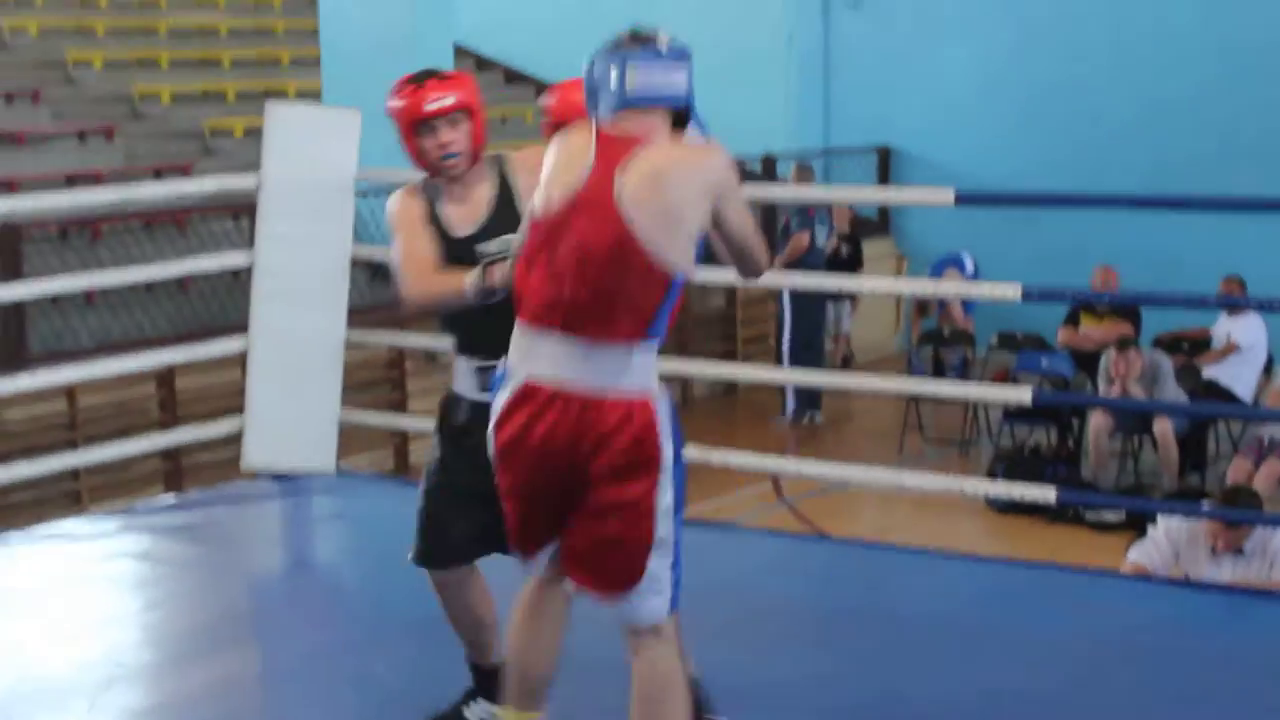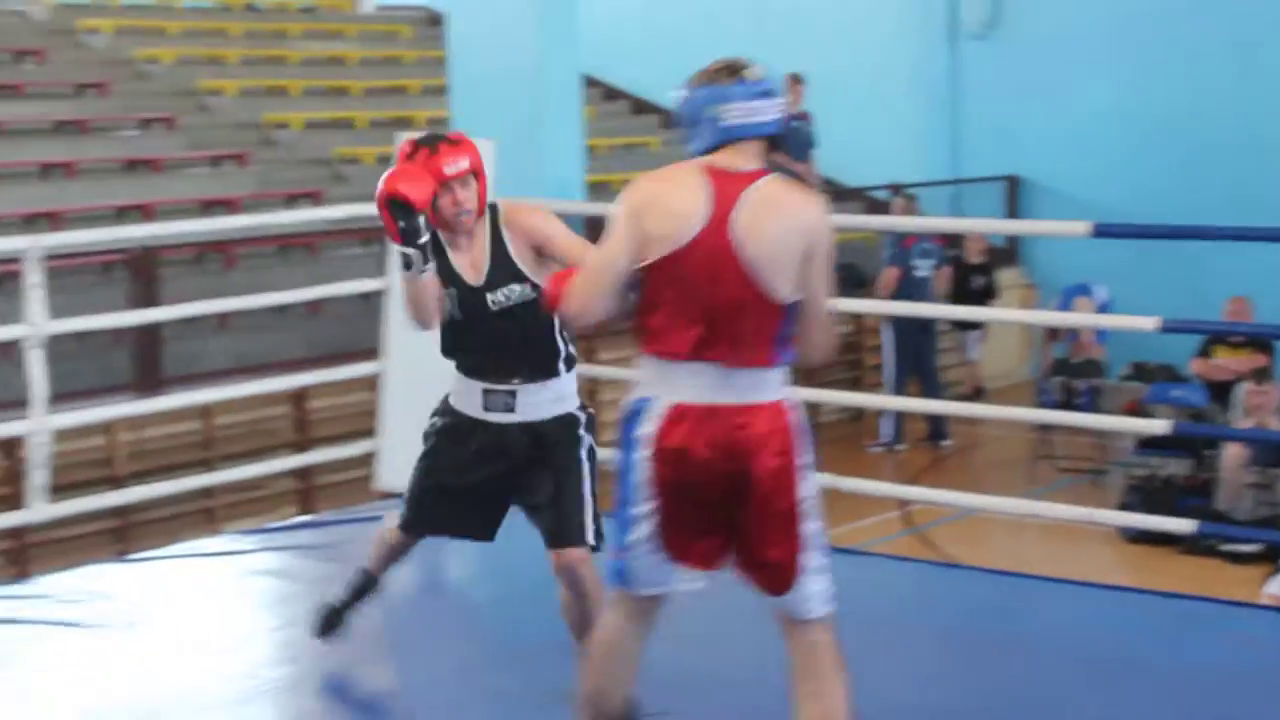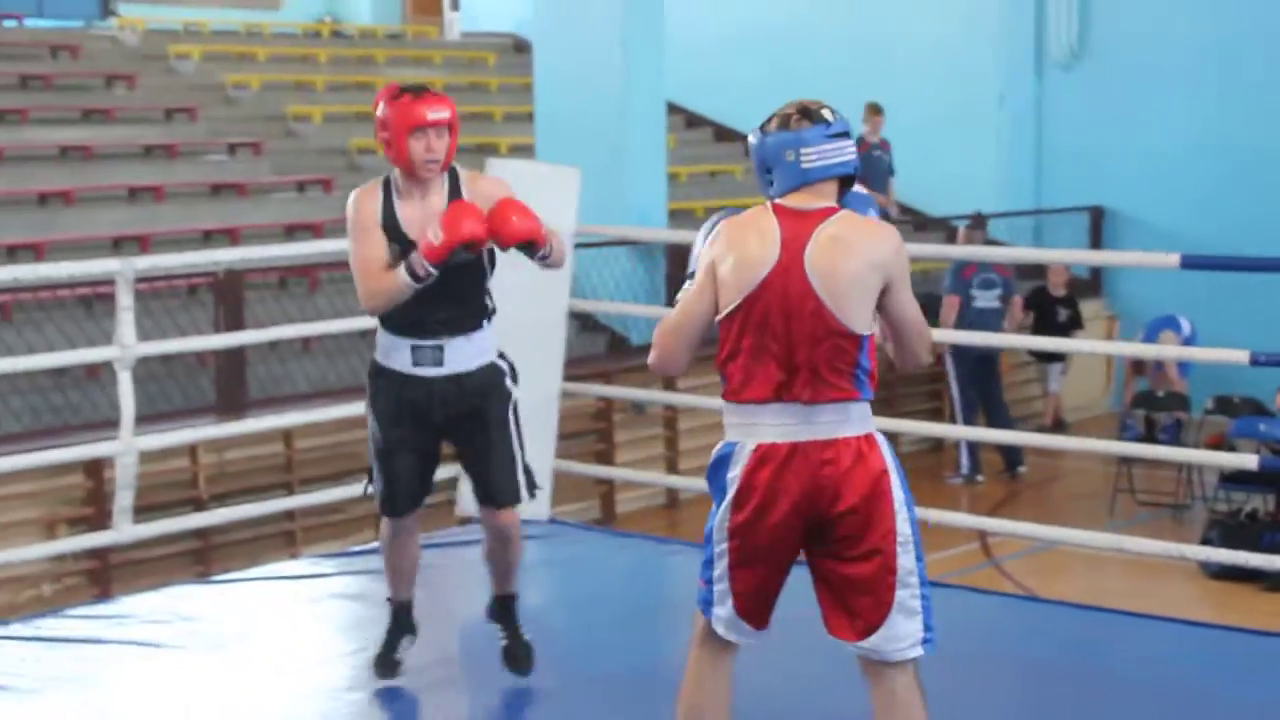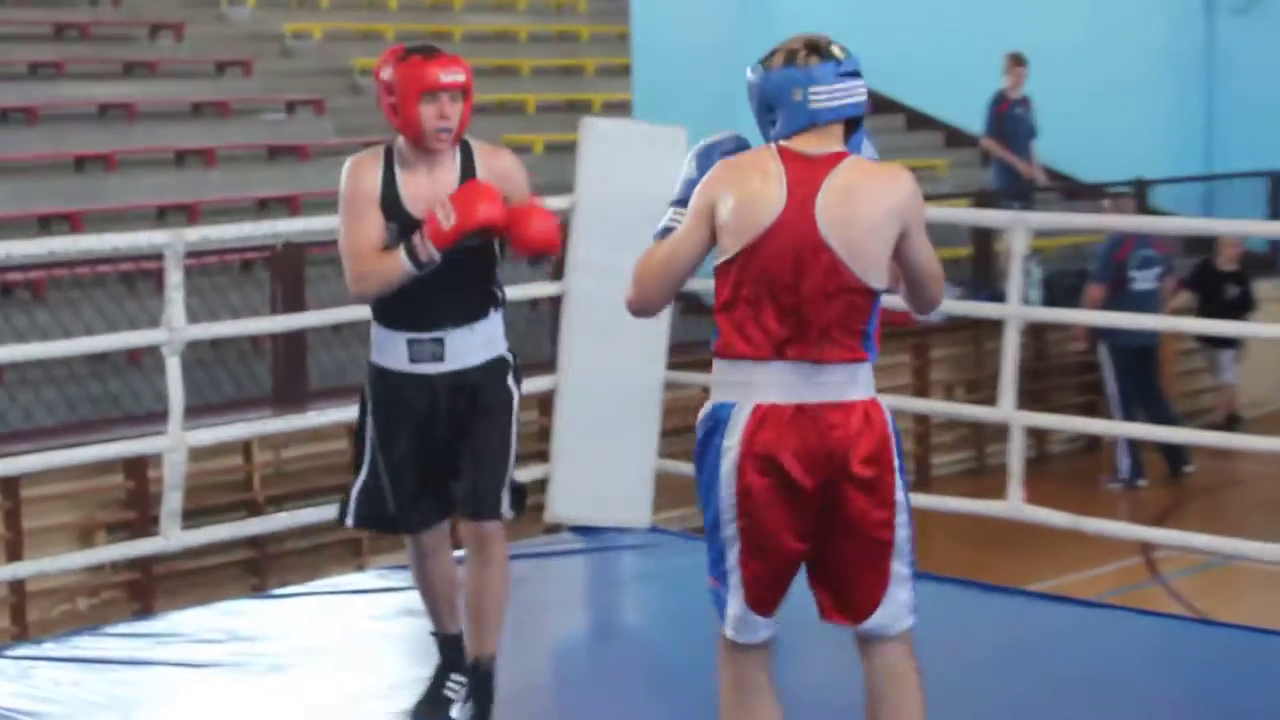
dt=0.4s
person 1, frame 1
left shoulder: (563, 151)
right shoulder: (701, 165)
right elbow: (754, 263)
left hip: (529, 401)
right hip: (621, 416)
left knee: (549, 577)
right knee: (650, 627)
person 1, frame 2
left shoulder: (651, 193)
right shoulder: (803, 209)
left elbow: (582, 311)
right elbow: (816, 348)
left hip: (668, 421)
right hip: (763, 425)
left knee: (633, 602)
right knee: (809, 624)
person 1, frame 3
left shoulder: (730, 236)
right shoulder: (877, 241)
left elbow: (666, 359)
right elbow: (916, 356)
left wrist: (699, 275)
left hip: (755, 461)
right hip: (852, 459)
left knee: (715, 639)
right knee: (890, 664)
person 1, frame 4
left shoulder: (730, 177)
right shoulder: (891, 188)
left elbow: (644, 298)
right elbow: (927, 298)
left wrist: (686, 202)
left hip: (750, 426)
right hip: (853, 427)
left knee: (744, 644)
right knee: (885, 638)
person 2, frame 1
left shoulder: (528, 169)
right shoulder: (410, 204)
right elbow: (418, 291)
right wrist: (490, 280)
right hip: (475, 400)
right knee: (441, 558)
person 2, frame 2
left shoulder: (521, 223)
right shoulder: (425, 232)
right elbow: (425, 318)
right wrist: (411, 240)
left hip: (548, 418)
right hip: (472, 414)
left knee: (572, 558)
right knee: (412, 525)
right ankle: (362, 586)
person 2, frame 3
left shoulder: (480, 190)
right shoulder: (367, 203)
left elbow: (555, 258)
right elbow: (373, 297)
left wrist: (534, 240)
right wrist: (429, 257)
left hip: (476, 370)
right hip: (401, 376)
left knee: (502, 513)
right knee: (400, 511)
left ankle: (506, 611)
right ankle: (400, 622)
person 2, frame 4
left shoulder: (497, 167)
right shoulder: (365, 174)
left elbow: (528, 250)
right elbow: (362, 281)
left wrist: (541, 238)
right wrist: (435, 236)
left hip: (479, 367)
right hip: (398, 375)
left knee: (483, 526)
right knee: (423, 527)
right ankle: (453, 654)
person 3, frame 1
left shoulder: (799, 208)
right shoulder: (821, 209)
left elbow: (801, 240)
right elbow: (823, 243)
left wrist: (780, 261)
left knee: (789, 346)
right knee: (813, 345)
left ankle: (795, 409)
right ankle: (811, 406)
person 3, frame 2
left shoulder: (897, 238)
right shoulder: (932, 239)
left elbow: (891, 275)
right elbow: (944, 274)
left wrist: (878, 299)
left hip: (899, 315)
right hip: (925, 315)
left knee: (895, 376)
right knee: (928, 373)
left ankle: (891, 436)
right ankle: (939, 432)
person 3, frame 3
left shoulder: (959, 268)
right shoulder: (1001, 269)
left elbow: (951, 304)
right elbow: (1016, 305)
right wrist: (1005, 330)
left hip: (962, 347)
right hip: (990, 347)
left knee: (965, 407)
right knee: (995, 403)
left ankle: (969, 469)
right ankle: (1015, 461)
person 3, frame 4
left shoulder: (1112, 247)
right shoulder: (1156, 245)
left elbow: (1095, 293)
right elbow: (1168, 285)
left wrist: (1084, 325)
left hip: (1117, 336)
right hip: (1148, 334)
left knee: (1123, 403)
right knee: (1153, 395)
left ankle: (1130, 472)
right ankle: (1179, 460)
